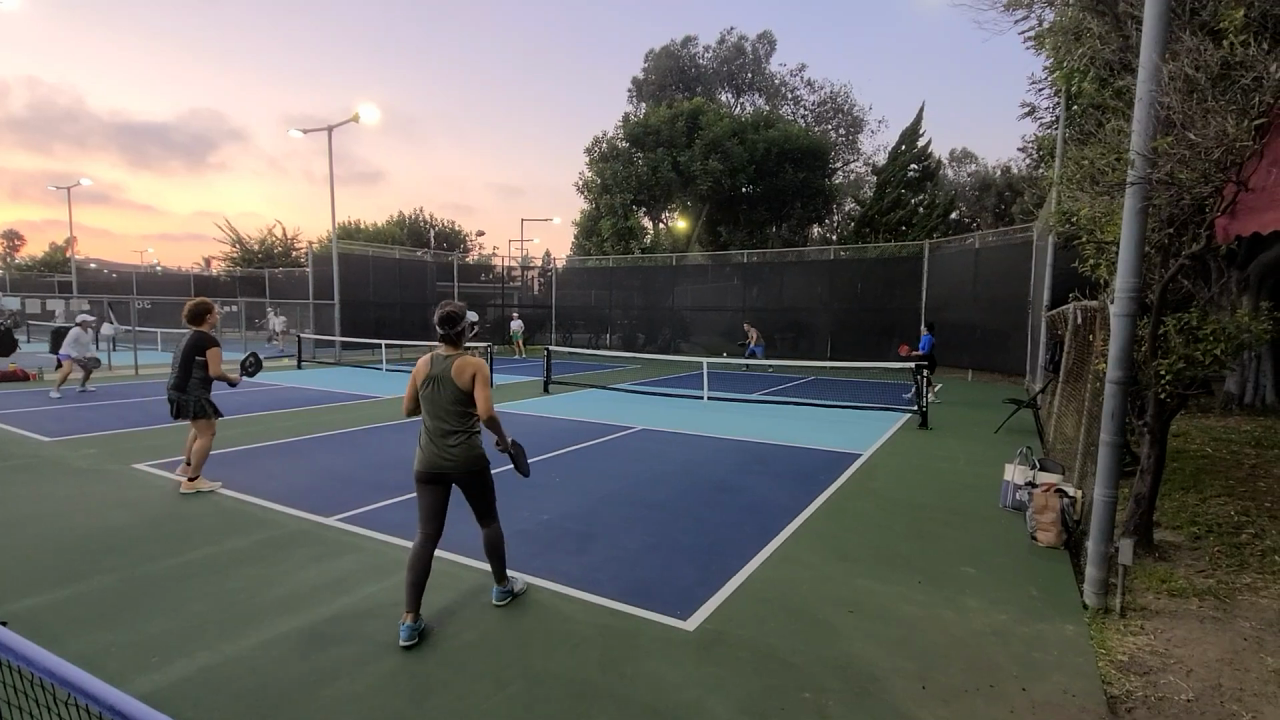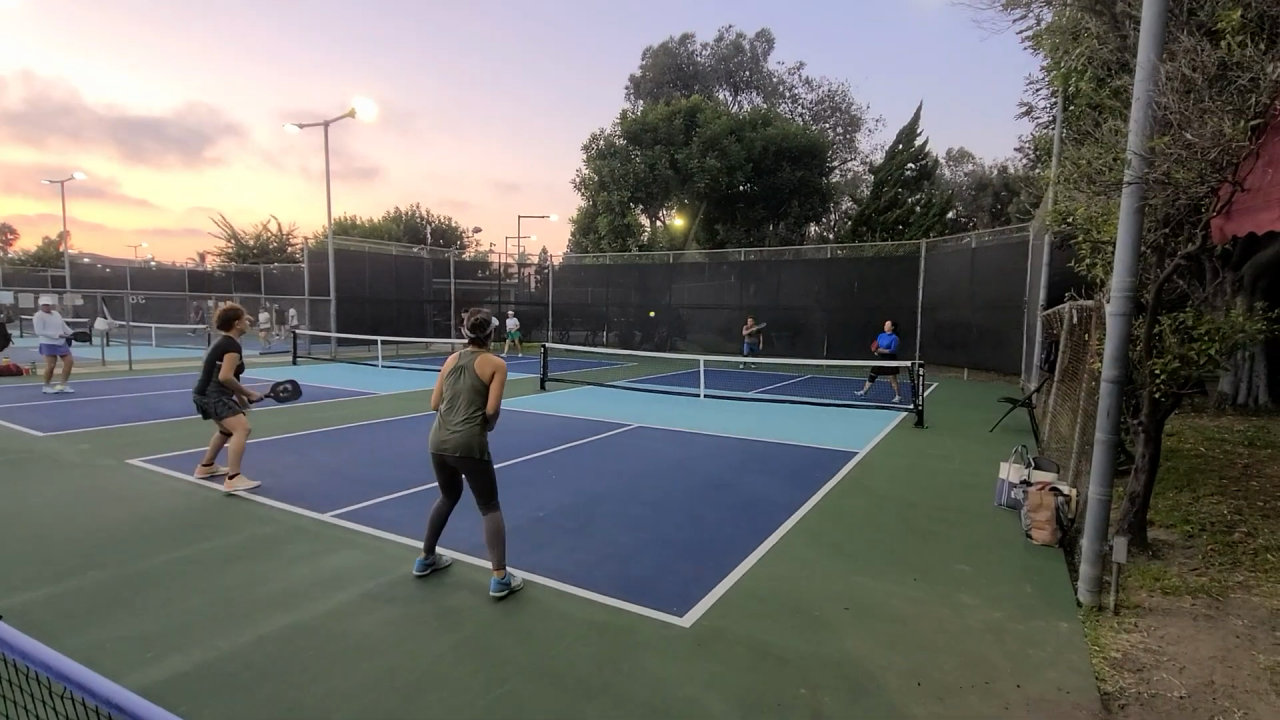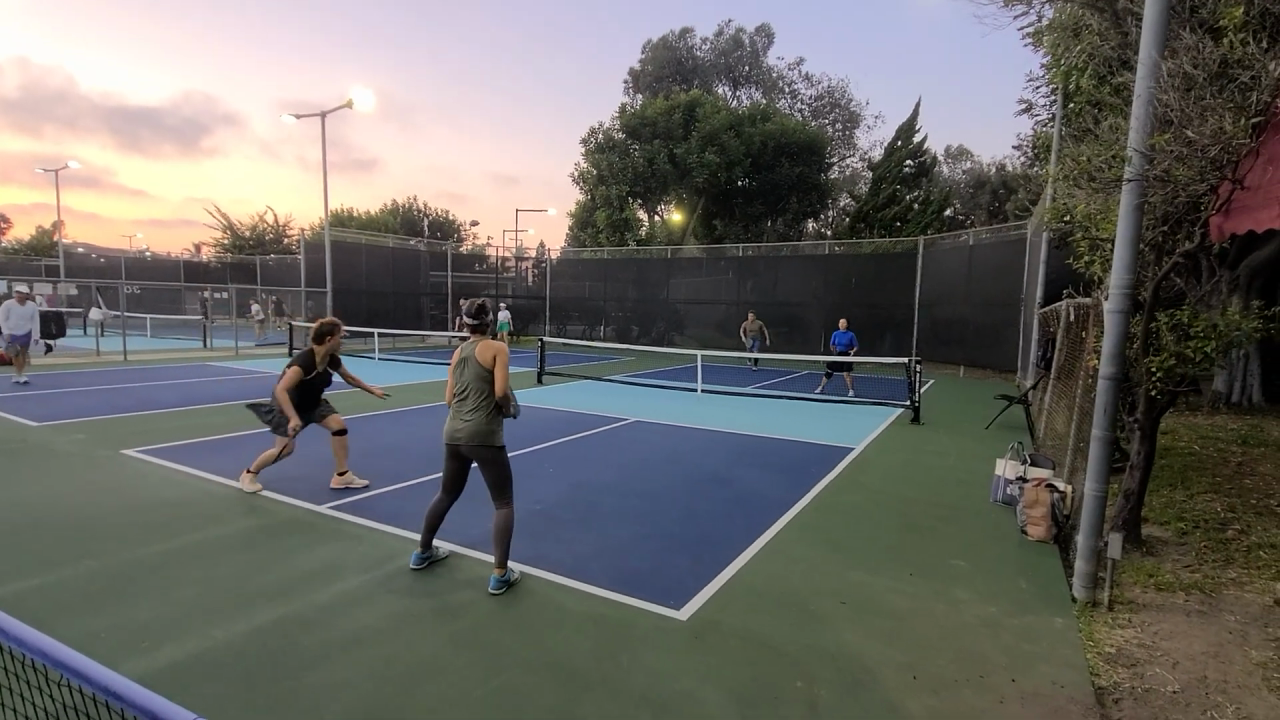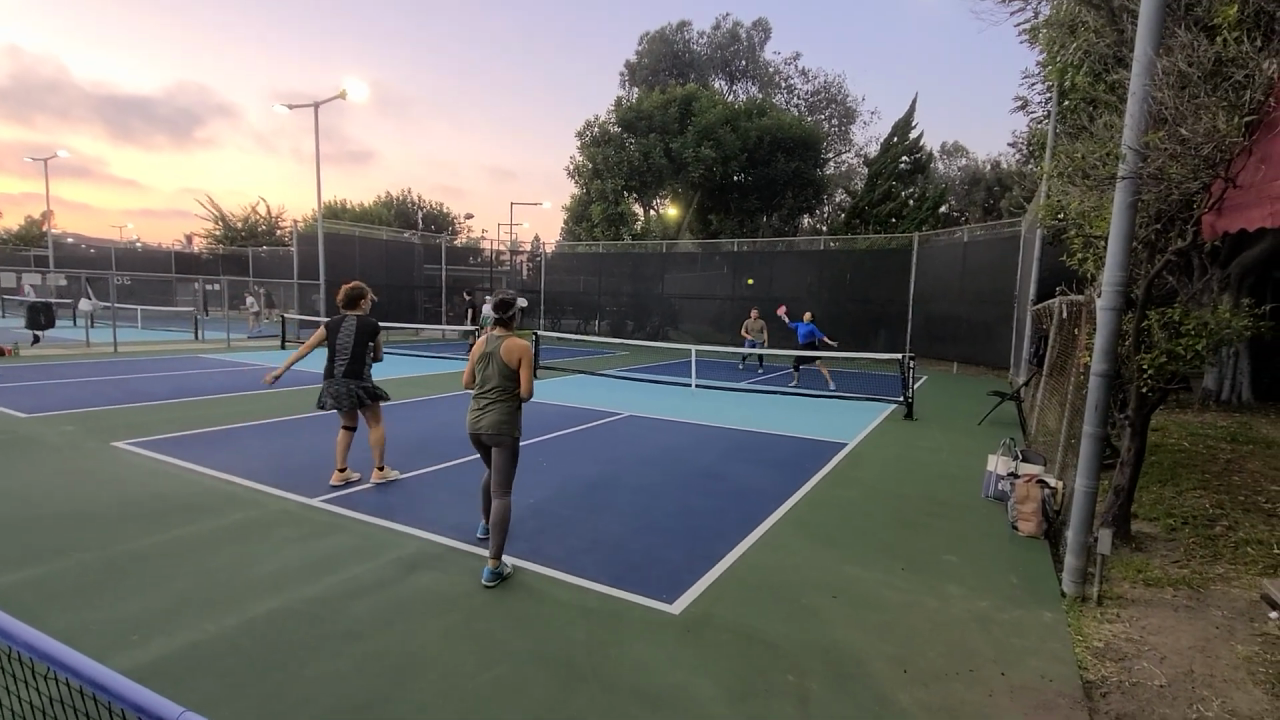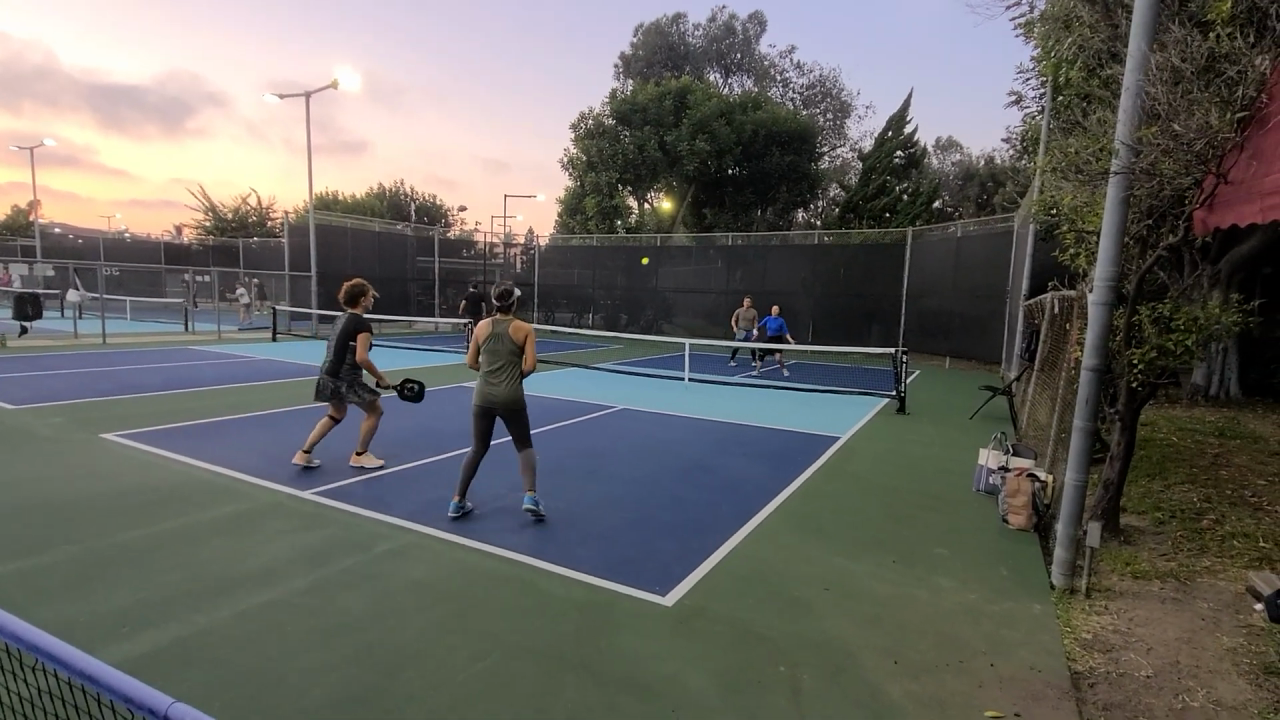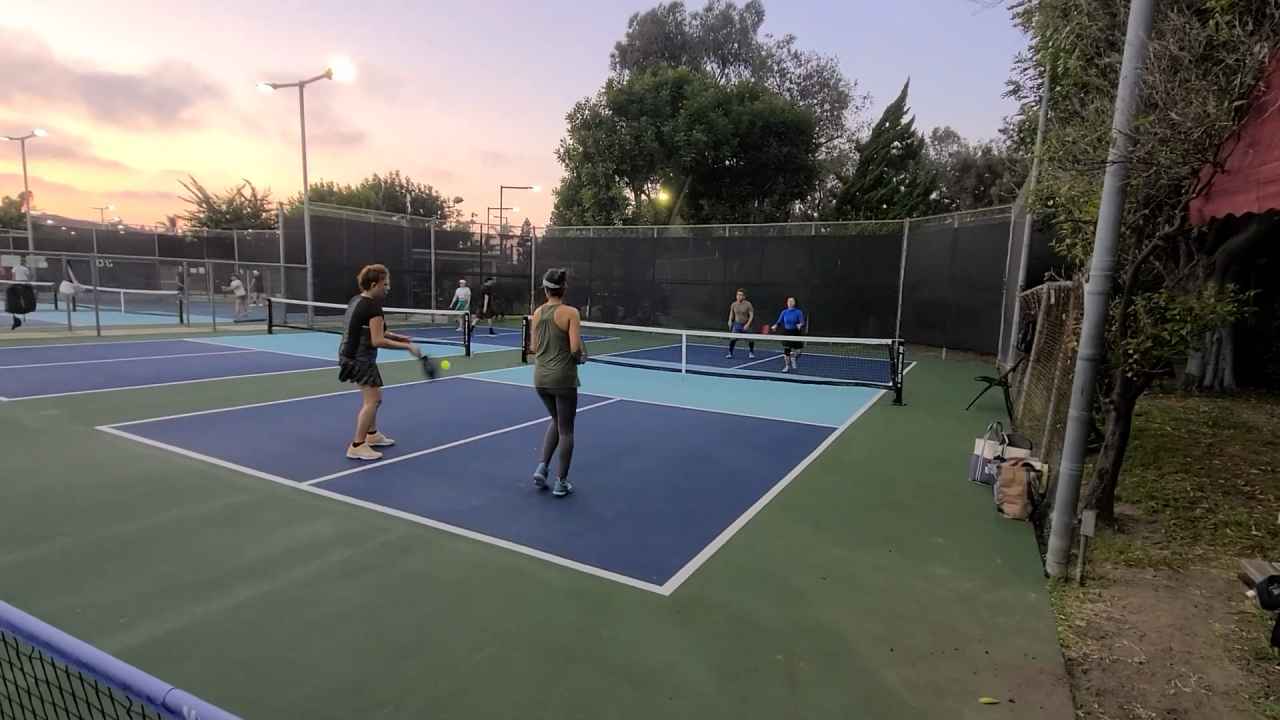
dt=0.7s
person 1, frame 1
left shoulder: (422, 365)
right shoulder: (474, 366)
left elbow: (409, 410)
right elbow: (487, 414)
right wrist: (502, 437)
left hip: (429, 462)
right hip: (468, 459)
left knee: (427, 536)
right knee: (489, 522)
left ankle: (410, 620)
right ankle: (502, 587)
person 1, frame 2
left shoulder: (451, 360)
right shoulder: (495, 364)
left elbow: (435, 404)
right elbow: (492, 410)
right wrist: (488, 425)
left hip: (439, 441)
right hip: (469, 445)
left knee: (448, 496)
right knee: (490, 508)
left ankle: (426, 559)
right ankle: (500, 578)
person 1, frame 3
left shoulder: (458, 353)
right shoulder: (497, 348)
left elbow: (449, 399)
right elbow: (501, 392)
right wrist: (509, 409)
left hip: (454, 433)
right hip: (484, 435)
left knee: (447, 494)
right knee: (504, 503)
left ankle: (422, 552)
right ankle: (500, 574)
person 1, frame 4
left shoulder: (481, 342)
right shoulder: (521, 347)
left elbow: (467, 382)
right elbow: (526, 393)
left hip: (476, 422)
right hip: (503, 425)
left knee: (493, 473)
right knee: (502, 492)
left ankle: (486, 524)
right ankle: (493, 566)
person 1, frame 5
left shoulder: (482, 326)
right shoulder: (525, 329)
left elbow: (471, 363)
right elbow: (530, 366)
left hip: (483, 396)
right hip: (511, 398)
left knee: (478, 448)
right knee: (525, 448)
left ankle: (457, 502)
right ankle: (530, 496)
person 1, frame 6
left shoulder: (537, 313)
right shoulder: (570, 313)
left elbow: (534, 348)
right elbow: (575, 348)
right wrist: (579, 358)
left hip: (540, 377)
right hip: (563, 378)
left knee: (556, 423)
right knee: (566, 430)
left ankle: (542, 467)
right ankle: (561, 483)
person 2, frame 1
left shoulder: (187, 337)
right shoulder: (209, 341)
right elbow: (215, 373)
right wrist: (232, 379)
left hip: (176, 389)
right hip: (193, 393)
left knee: (200, 428)
right knee: (207, 433)
left ankle: (187, 466)
right ankle: (192, 481)
person 2, frame 2
left shoulder: (225, 343)
right shoulder: (232, 347)
right elbow: (225, 377)
left wrist: (241, 396)
right wrist: (248, 393)
left hip: (212, 395)
right hip: (214, 396)
left knee: (227, 429)
right knee: (243, 428)
left ankle: (206, 466)
right ankle: (233, 479)
person 2, frame 3
left shoulder: (332, 359)
right shoulder: (304, 361)
left elbow: (349, 378)
right elbow: (281, 390)
left wrist: (372, 390)
right wrist: (293, 418)
left hip: (312, 403)
right hip: (288, 405)
left knee: (338, 426)
right knee: (285, 448)
left ankle: (342, 476)
right ankle: (250, 475)
person 2, frame 4
left shoulder: (331, 324)
right shoulder: (372, 325)
left elbow: (306, 348)
right elbow: (378, 357)
left wrist: (281, 370)
left hip: (333, 381)
right hip: (358, 382)
left knee: (349, 424)
right knee: (375, 423)
left ankle: (340, 473)
right ankle: (380, 471)
person 2, frame 5
left shoulder: (341, 319)
right shoulder: (362, 325)
right elbow: (361, 359)
right wrist: (380, 378)
left hip: (329, 376)
right hip: (345, 379)
left knee: (336, 415)
right knee: (375, 411)
left ankle: (304, 454)
right ankle: (360, 455)
person 2, frame 6
left shoulder: (357, 300)
right shoulder: (374, 307)
right elbow: (377, 341)
left wrist: (395, 337)
right wrist: (407, 347)
left hip: (353, 356)
right hip: (359, 359)
left knee: (373, 395)
right knee: (372, 399)
left ankle: (371, 434)
right ankle: (356, 446)
